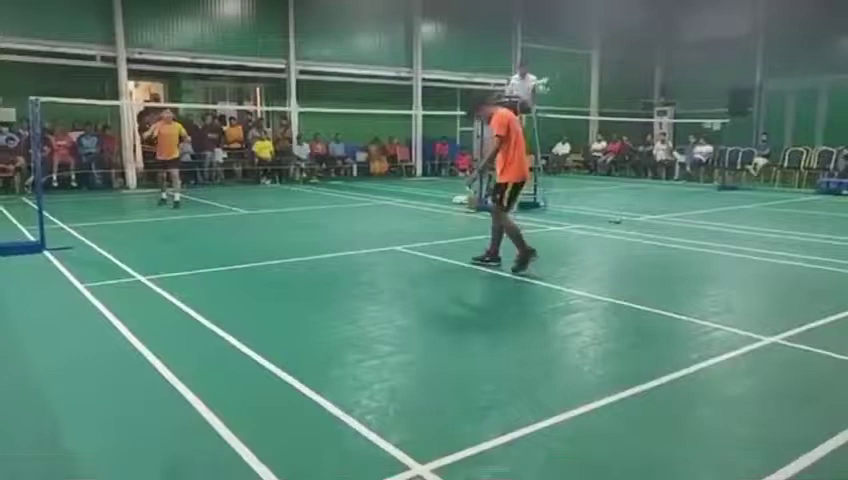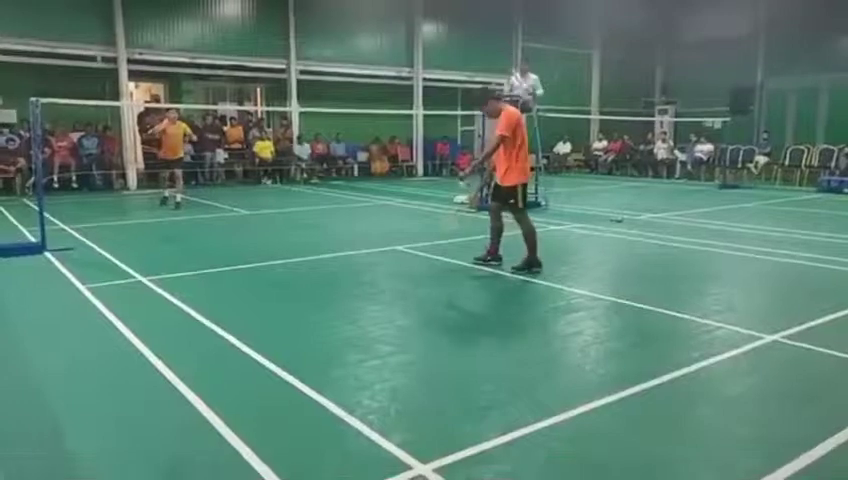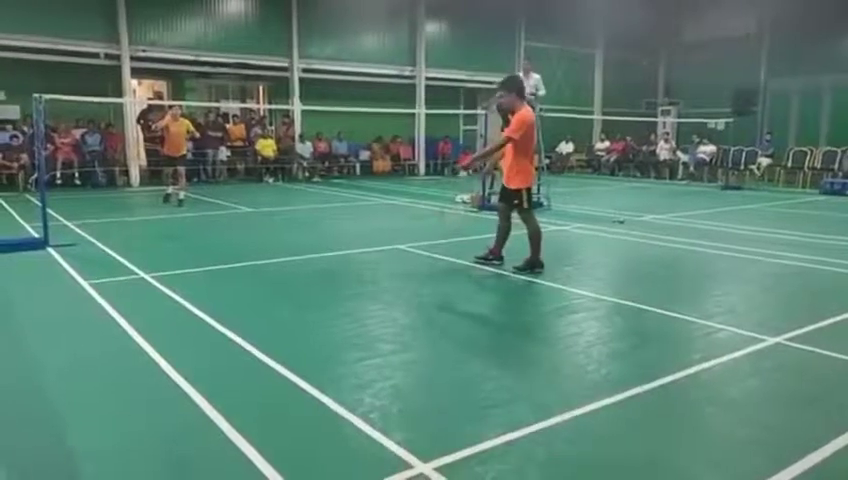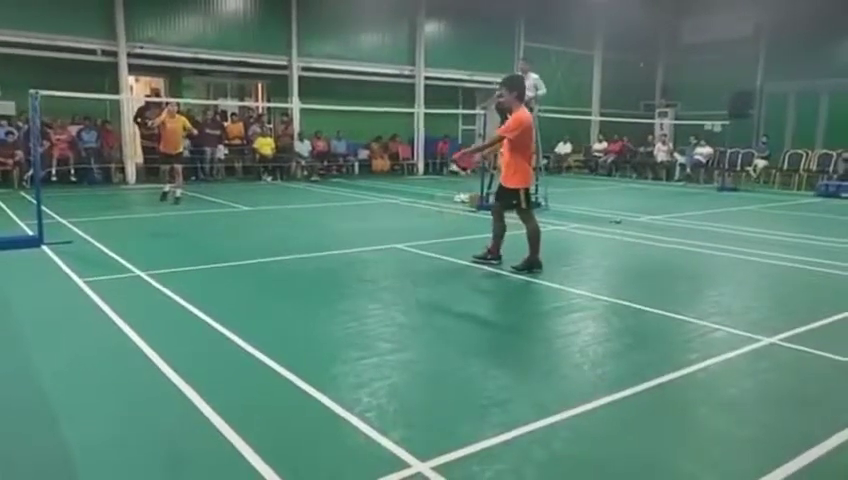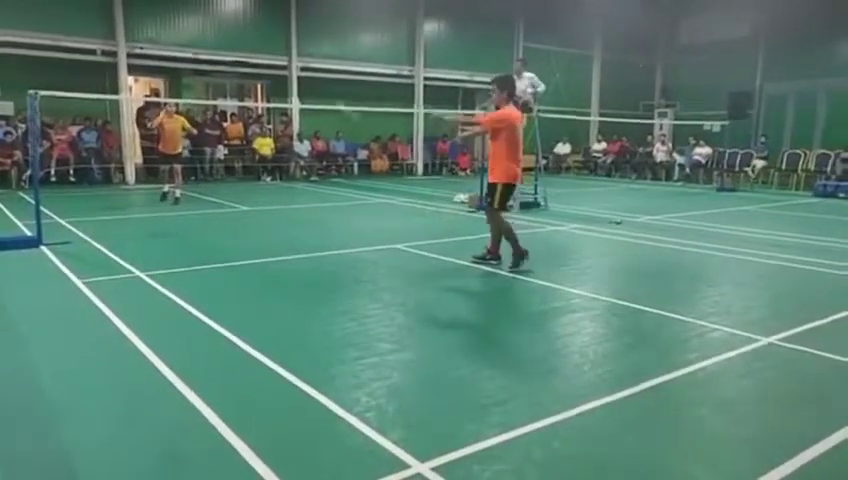
dt=0.4s
person 1, frame 1
left shoulder: (500, 116)
right shoulder: (505, 116)
left elbow: (496, 148)
left wrist: (478, 171)
left hip: (512, 173)
right hip: (509, 172)
left knee: (500, 213)
right knee: (495, 210)
left ankle: (525, 251)
right ankle: (493, 254)
person 1, frame 2
left shoulder: (509, 114)
right shoulder: (505, 115)
left elbow: (494, 145)
left wrist: (474, 165)
right wrist: (489, 171)
left hip: (515, 175)
right hip: (504, 174)
left knee: (520, 216)
right knee: (494, 210)
left ankle: (533, 260)
right ankle: (493, 253)
person 1, frame 3
left shoulder: (524, 116)
right shoulder: (518, 115)
left elbow: (500, 144)
left wrist: (474, 159)
right wrist: (493, 163)
left hip: (520, 177)
right hip: (510, 176)
left knee: (527, 217)
right knee: (503, 212)
left ankle: (535, 261)
right ankle: (496, 253)
person 1, frame 4
left shoulder: (520, 117)
right shoulder: (517, 116)
left elbow: (492, 141)
right elbow: (502, 142)
left wrist: (466, 152)
right wrist: (479, 155)
left hip: (518, 177)
right hip: (508, 176)
left knee: (526, 217)
right knee: (497, 211)
left ankle: (534, 260)
right ankle: (494, 253)
person 1, frame 5
left shoulder: (504, 115)
right shoulder: (511, 114)
left elbow: (472, 121)
right elbow: (485, 128)
right wrist: (466, 134)
left hip: (503, 174)
right hip: (501, 173)
left knee: (493, 214)
right knee: (493, 213)
left ankle: (518, 251)
right ankle: (493, 252)
